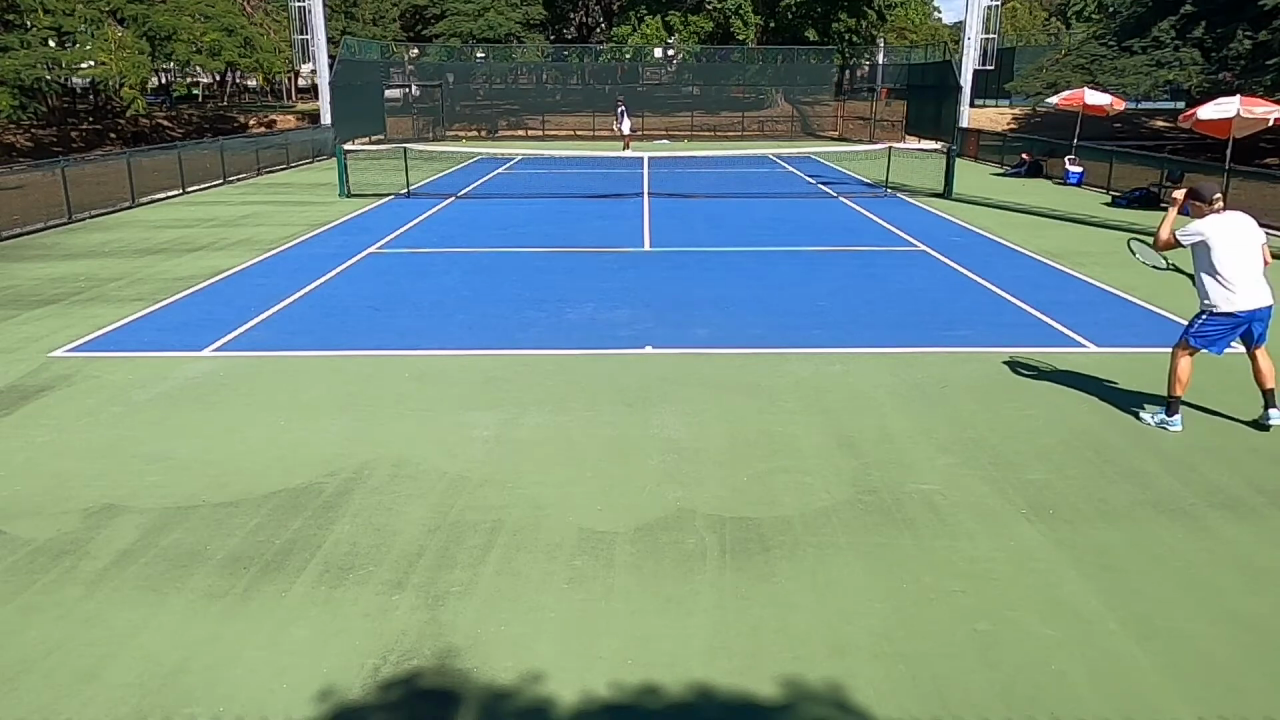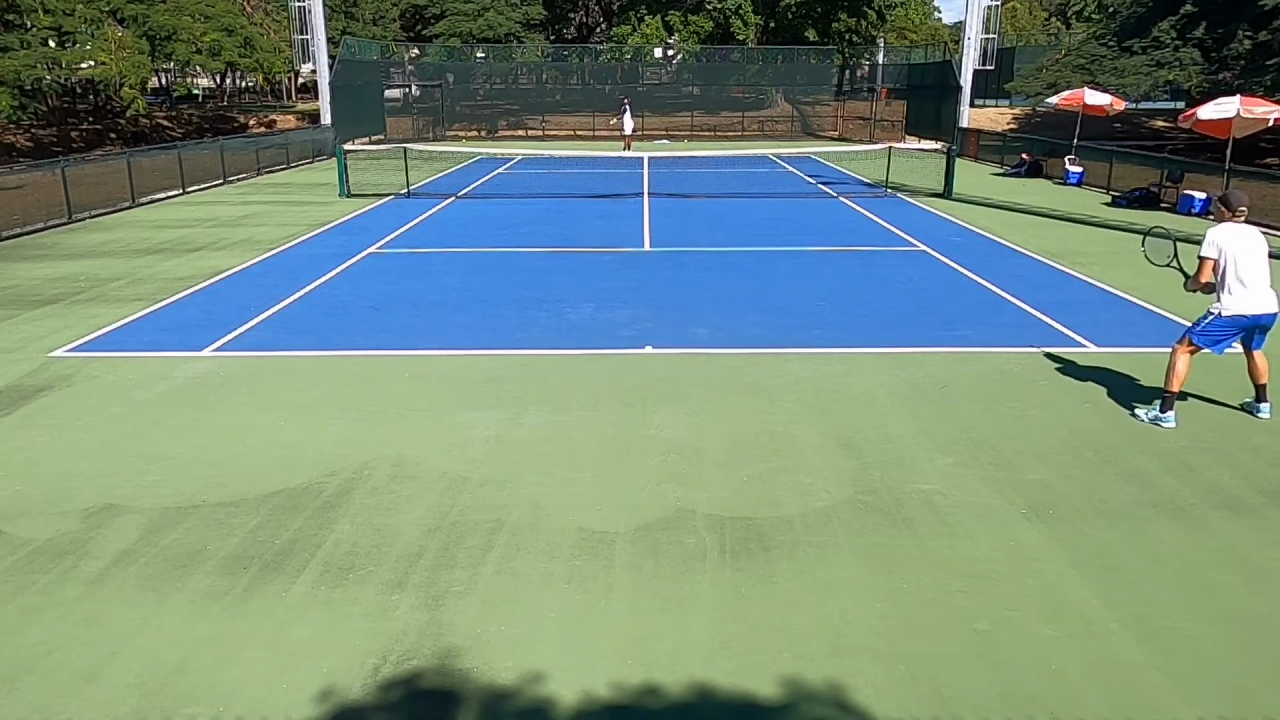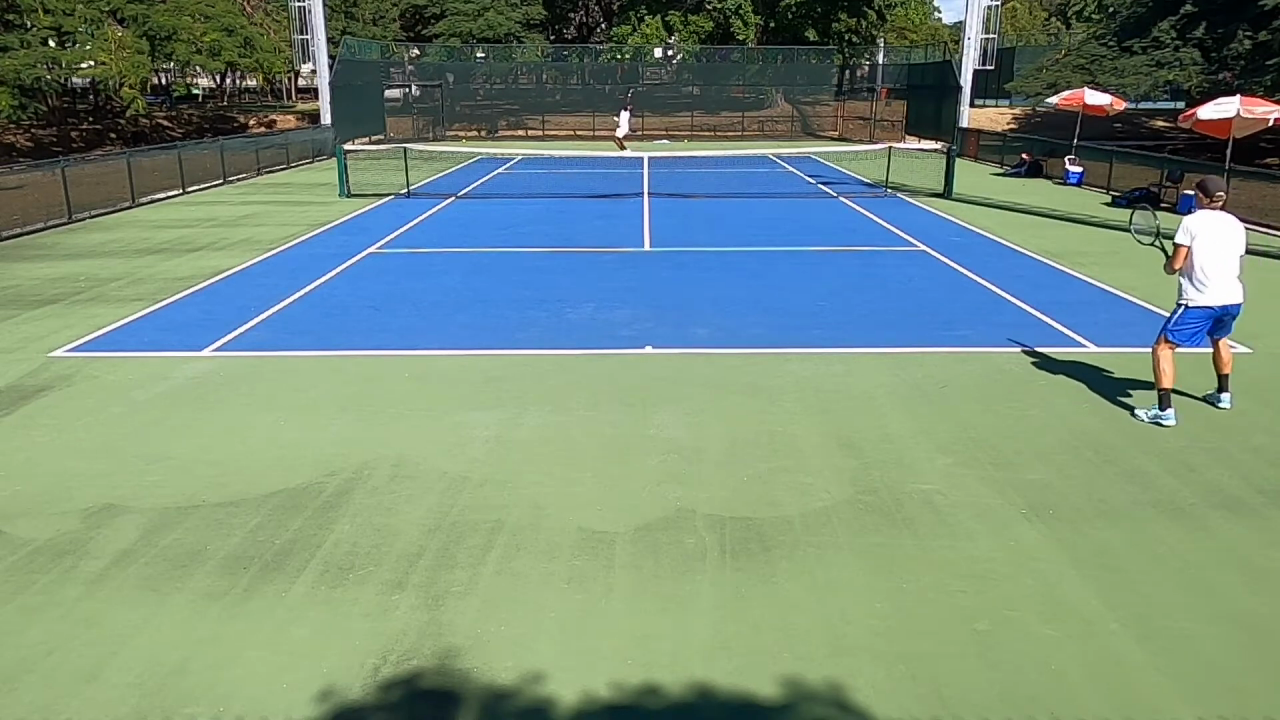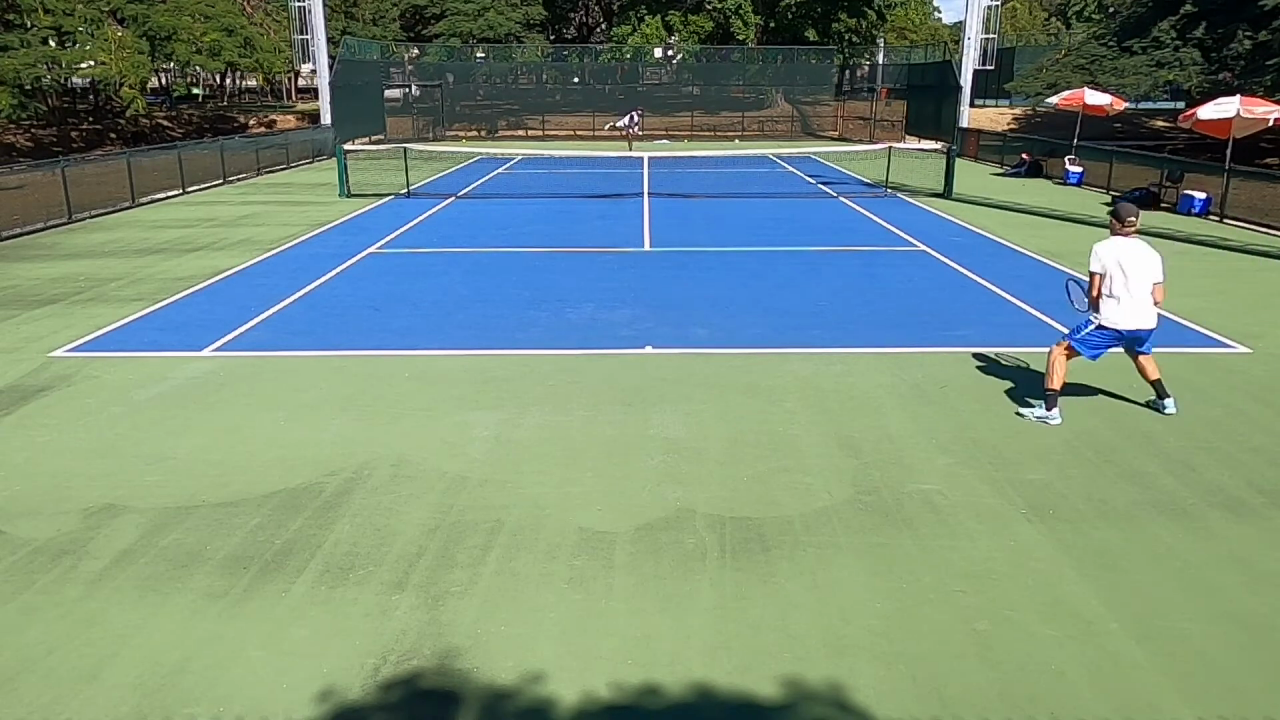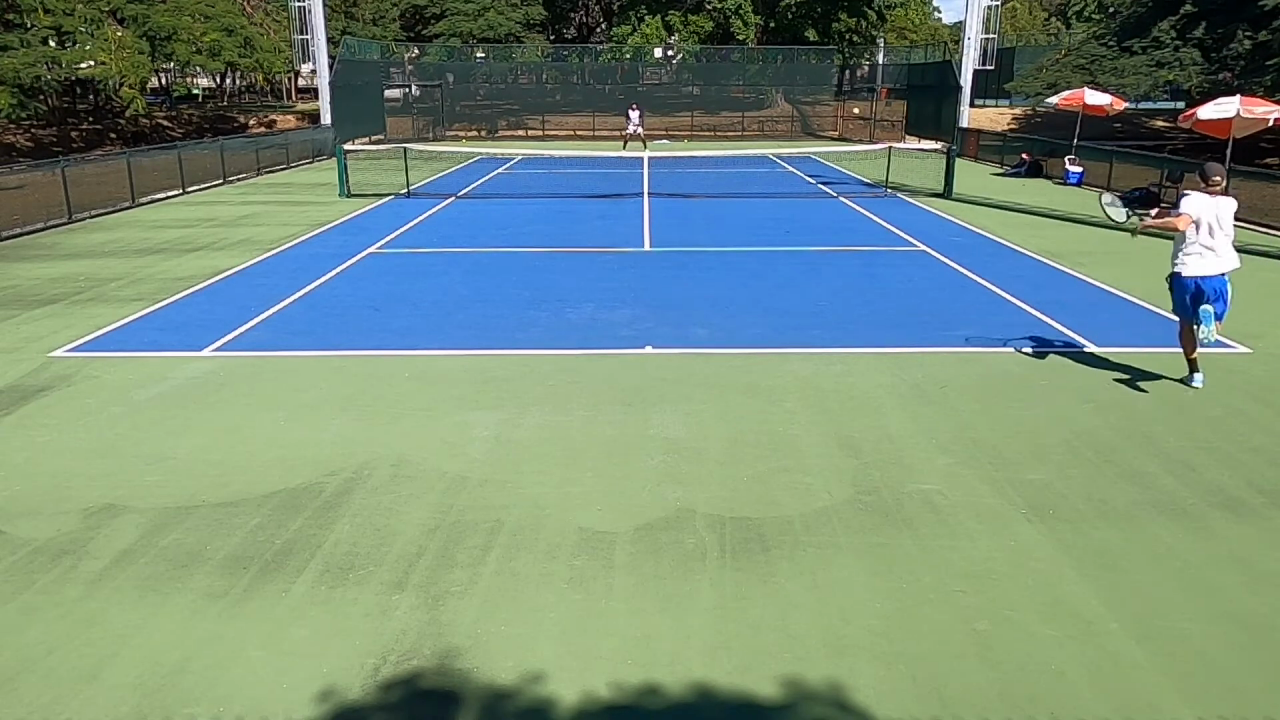
dt=0.7s
person 1, frame 1
left shoulder: (1202, 227)
right shoulder: (1245, 219)
left elbow: (1160, 244)
left wrist: (1173, 208)
left hip: (1227, 308)
left knee: (1181, 352)
right knee: (1257, 352)
left ankle: (1171, 415)
person 1, frame 2
left shoulder: (1216, 234)
right shoulder: (1257, 235)
left elbow: (1202, 278)
left wrist: (1189, 284)
right wrist: (1215, 286)
left hip: (1235, 310)
right hip: (1268, 308)
left knee: (1182, 350)
right knee: (1252, 349)
left ankle: (1165, 411)
right ankle: (1262, 403)
person 1, frame 3
left shoulder: (1191, 221)
right shoulder: (1237, 226)
left elbow: (1175, 265)
right elbow: (1233, 264)
left wrist: (1167, 265)
left hip: (1201, 301)
right hip: (1233, 300)
left knee: (1162, 347)
right knee: (1218, 339)
left ankle: (1166, 410)
right ankle: (1223, 393)
person 1, frame 4
left shoulder: (1102, 247)
right shoulder: (1152, 253)
left elbow: (1094, 293)
right elbow: (1157, 298)
left wrist: (1099, 311)
left hip: (1112, 321)
right hip: (1146, 323)
left knee: (1058, 353)
right knee: (1139, 353)
left ankle: (1050, 409)
right ankle: (1165, 400)
person 1, frame 5
left shoulder: (1192, 198)
right shoulder: (1230, 204)
left elbow: (1181, 223)
left wrist: (1150, 224)
right wrist: (1163, 214)
left hip: (1186, 274)
right hip: (1217, 275)
left knee: (1186, 324)
right knee: (1212, 321)
left ankle: (1195, 373)
right ankle: (1207, 322)
